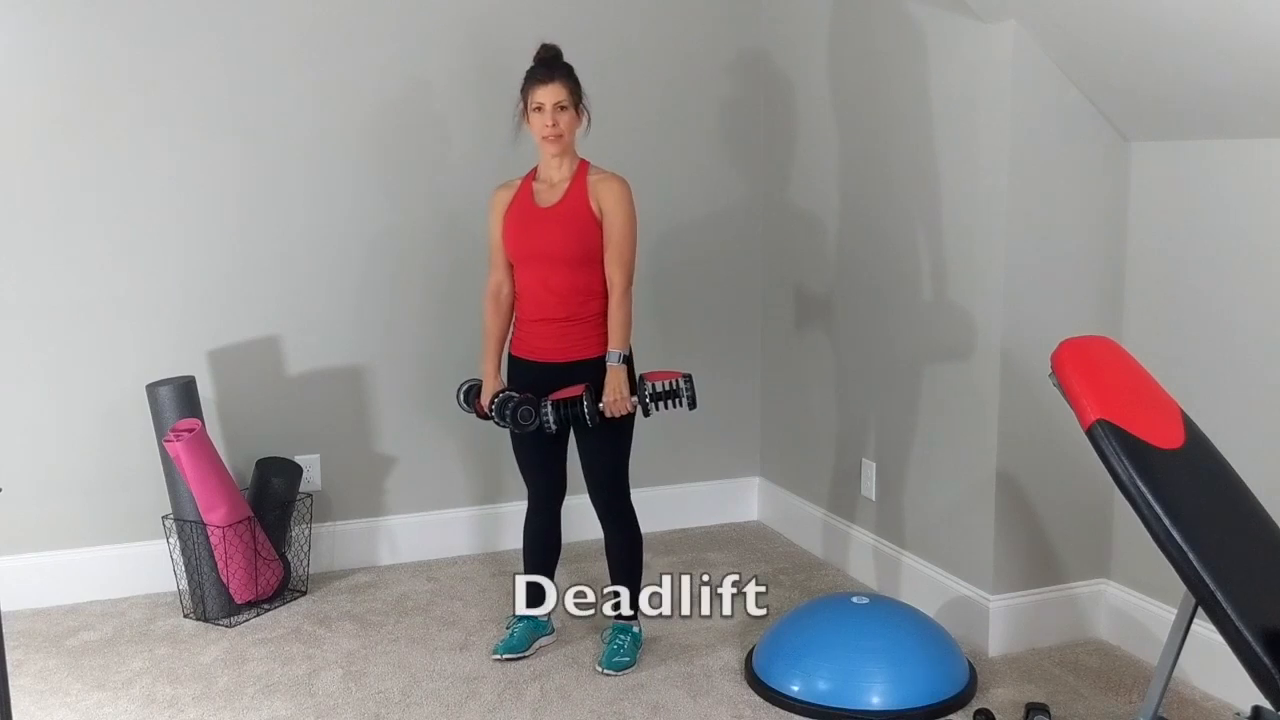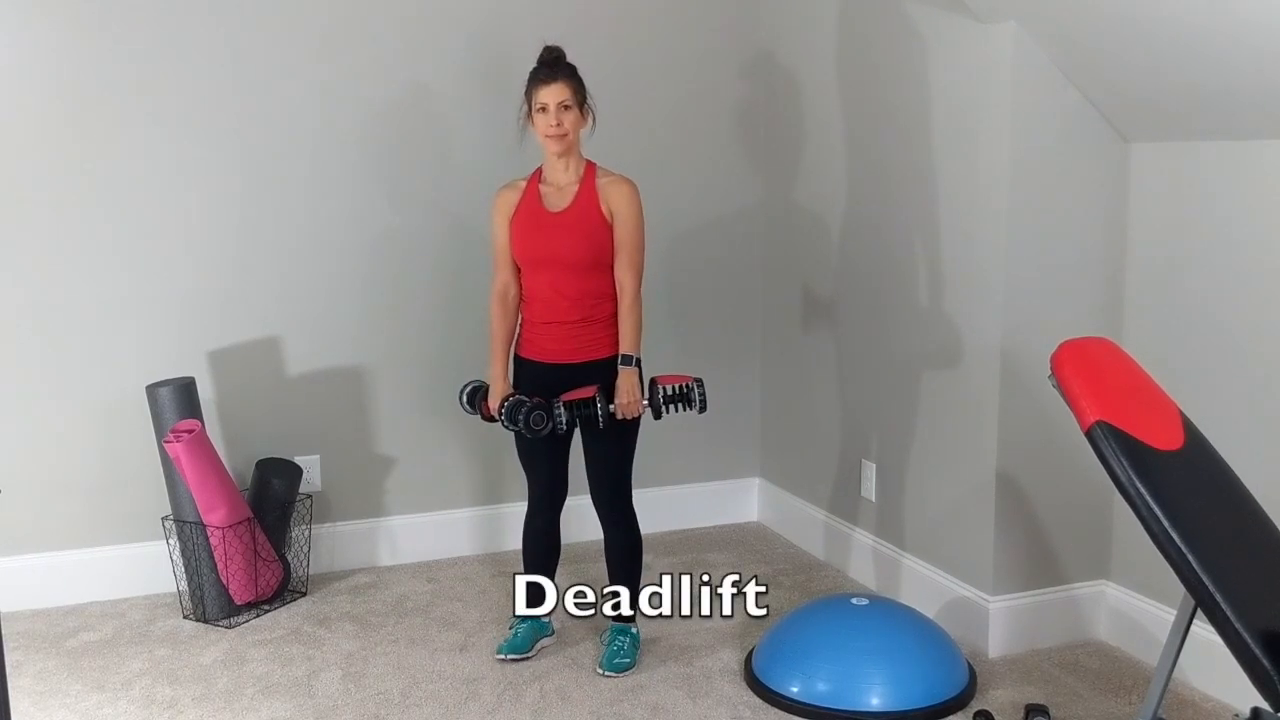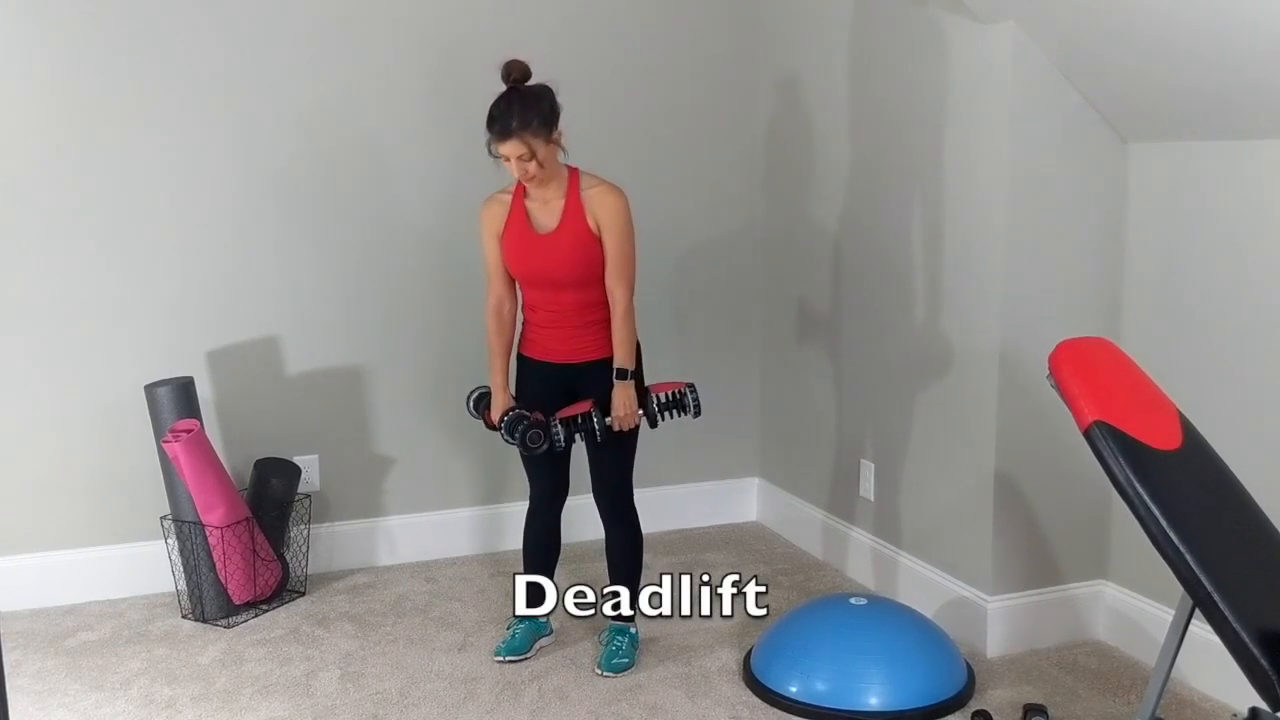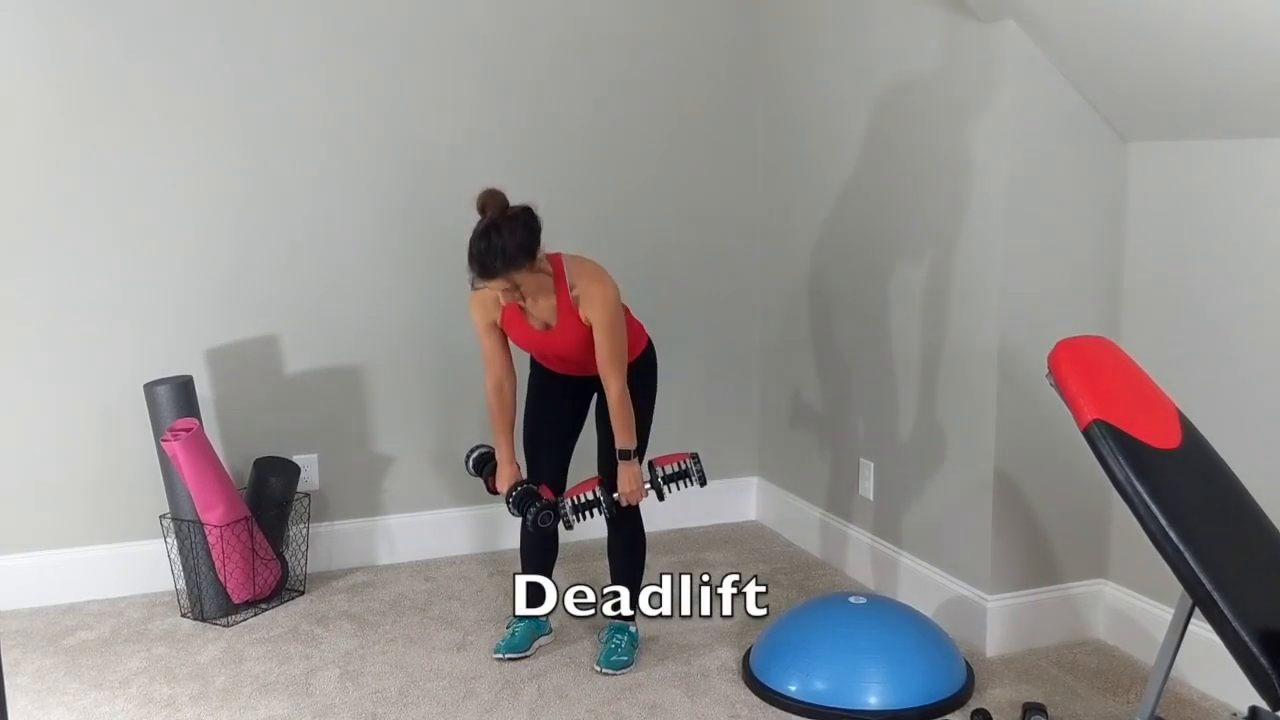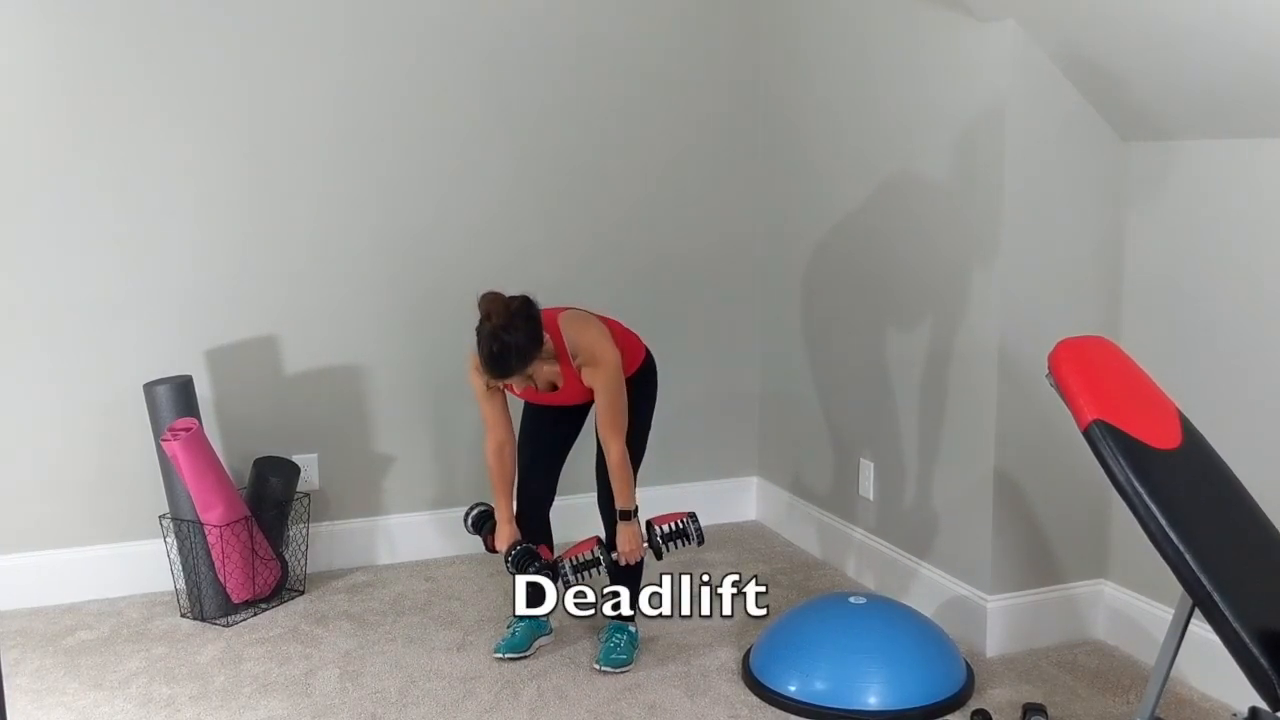
dt=1s
person 1, frame 1
left shoulder: (607, 189)
right shoulder: (506, 197)
left elbow: (619, 286)
right elbow: (500, 288)
left wrist: (617, 367)
right wrist: (490, 371)
left hip: (593, 366)
right hip: (529, 369)
left knee: (610, 497)
right knee: (542, 495)
left ankle: (625, 622)
right ankle: (535, 614)
person 1, frame 2
left shoulder: (616, 192)
right shoulder: (510, 199)
left elbow: (628, 288)
right elbow: (505, 291)
left wrist: (629, 368)
right wrist: (498, 374)
left hip: (602, 368)
right hip: (536, 370)
left knee: (612, 499)
right knee: (542, 498)
left ankle: (623, 625)
right ankle: (535, 615)
person 1, frame 3
left shoulder: (603, 200)
right shoulder: (496, 211)
left elbow: (620, 298)
right elbow: (500, 302)
left wrist: (624, 381)
right wrist: (499, 385)
left hip: (604, 366)
right hip: (539, 369)
left knee: (613, 498)
right knee: (544, 496)
left ankle: (622, 625)
right ankle: (534, 616)
person 1, frame 4
left shoulder: (592, 287)
right shoulder: (486, 301)
left elbow: (613, 382)
right elbow: (500, 382)
left wrist: (627, 459)
right wrist: (505, 459)
left hip: (628, 370)
right hip: (553, 375)
left knee: (619, 499)
left ankle: (623, 623)
right ankle: (532, 616)
person 1, frame 5
left shoulder: (593, 348)
right shoulder: (488, 363)
left elbow: (614, 444)
right elbow: (499, 441)
left wrist: (628, 520)
right wrist: (504, 519)
left hip: (629, 376)
right hip: (553, 394)
left knee: (611, 502)
right knee: (531, 496)
left ankle: (622, 623)
right ankle: (533, 616)
